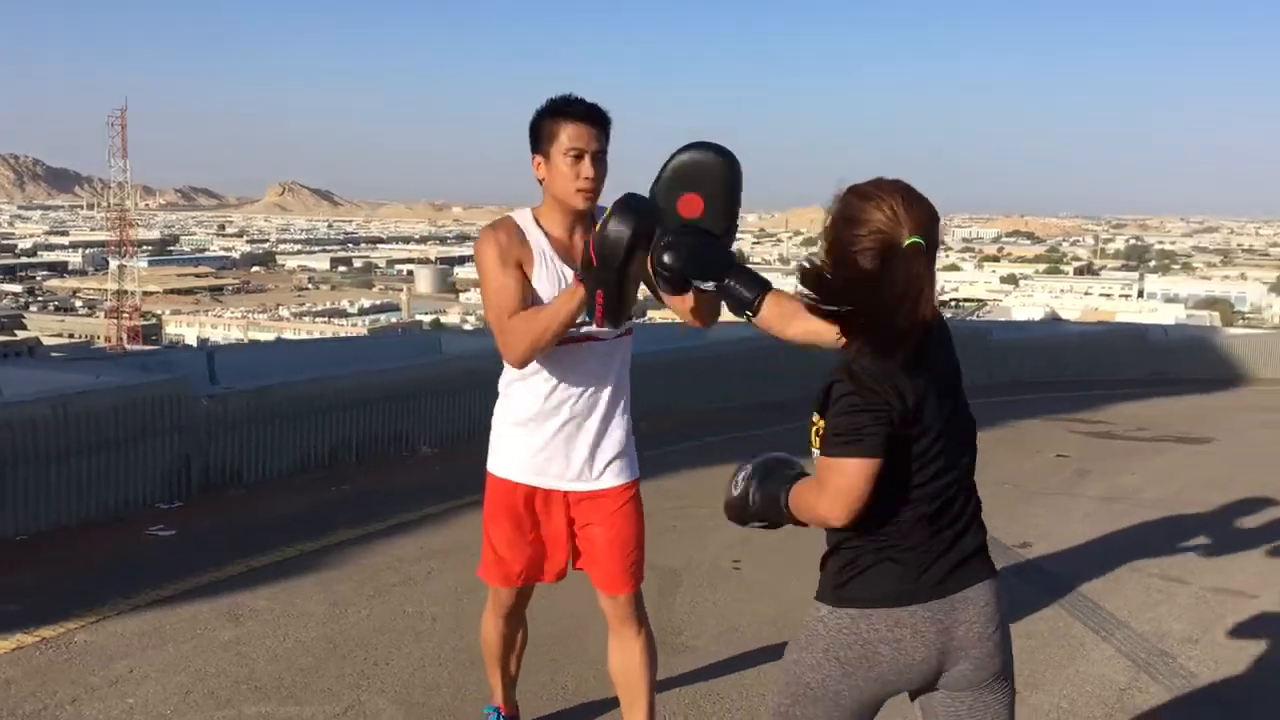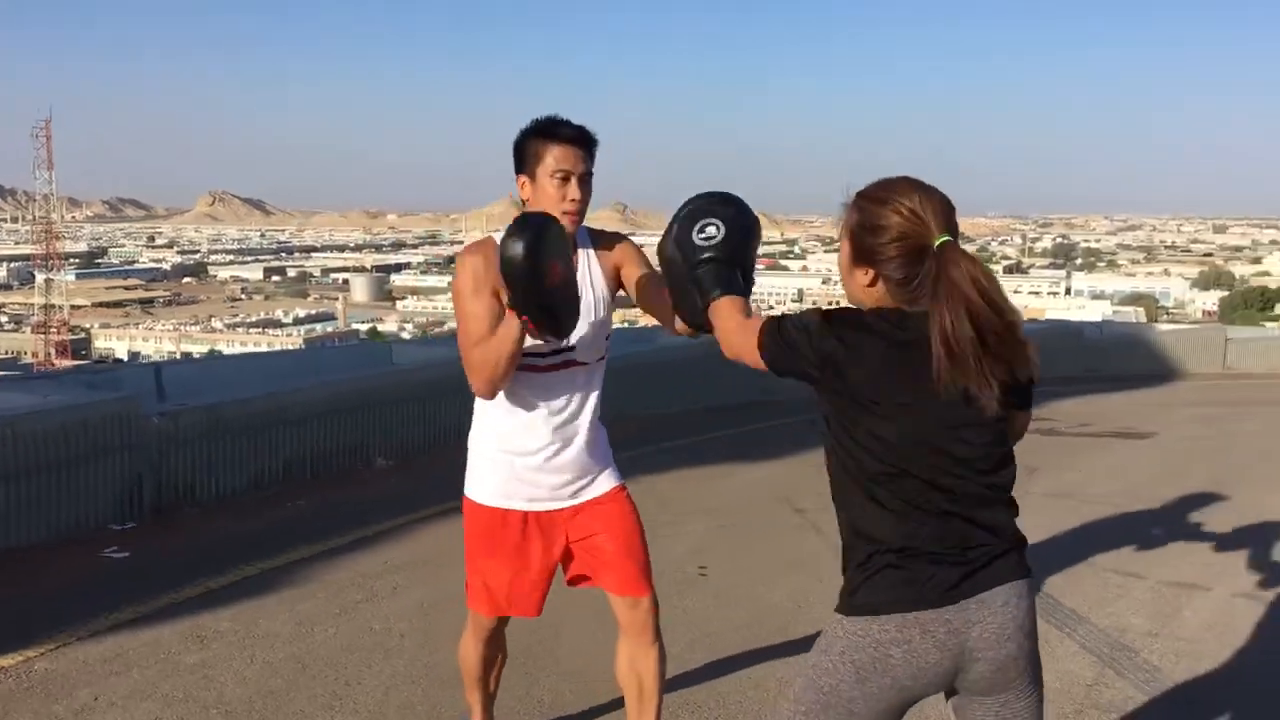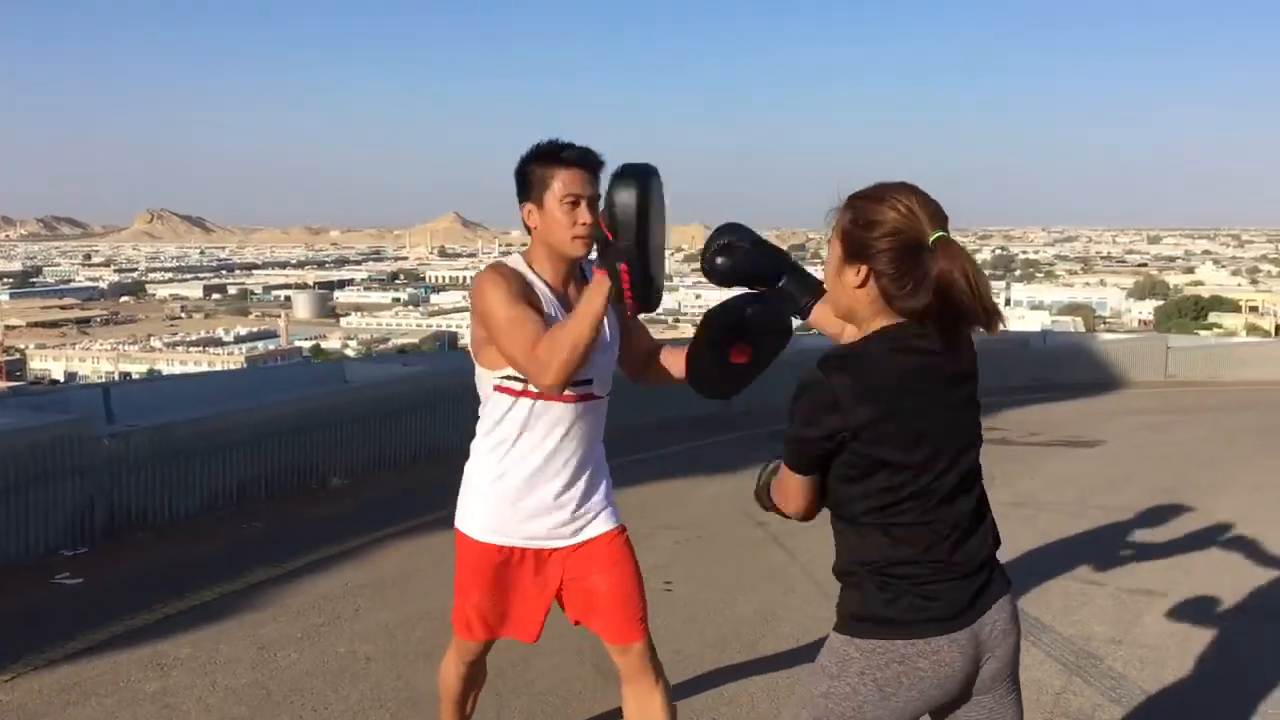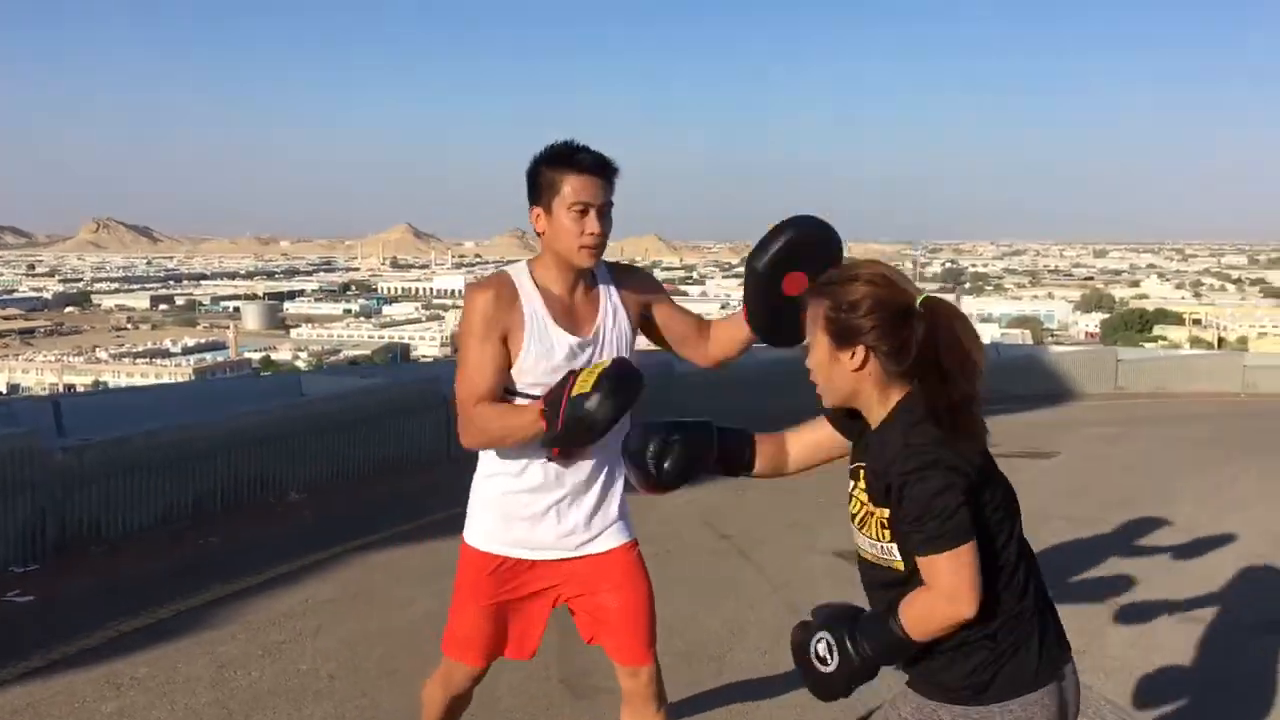
dt=0.2s
person 1, frame 1
right shoulder: (503, 240)
left elbow: (700, 313)
right elbow: (515, 347)
right wrist: (587, 288)
left hip: (605, 466)
right hip: (523, 462)
left knee: (625, 611)
right knee: (505, 600)
person 1, frame 2
left shoulder: (613, 252)
right shoulder: (482, 263)
left elbow: (683, 316)
right elbow: (484, 380)
right wrist: (520, 313)
left hip: (589, 477)
right hip: (505, 483)
left knee: (640, 614)
right knee: (487, 623)
person 1, frame 3
left shoulder: (604, 276)
right shoulder: (499, 286)
left elbow: (647, 365)
right elbow: (550, 370)
right wrist: (607, 279)
left hip: (586, 514)
right hip: (499, 518)
left knee: (638, 658)
right knee: (468, 650)
person 1, frame 4
left shoulder: (631, 289)
right shoulder: (492, 299)
left elbow: (705, 347)
right elbow: (477, 423)
right wrist: (550, 416)
left hip: (598, 532)
right hip: (505, 535)
right knee: (459, 672)
person 2, frame 1
left shoulder: (868, 371)
right shoulder: (924, 328)
left elbow: (836, 502)
right elbow: (813, 323)
left wrist: (771, 494)
right wrist: (732, 277)
left hip: (868, 615)
right hip: (970, 605)
person 2, frame 2
left shoulder: (842, 343)
right shoulder: (998, 349)
left elbow: (742, 337)
left wrist: (711, 271)
left hip: (891, 621)
right hip: (1000, 607)
person 2, frame 3
left shoulder: (833, 385)
right shoulder: (950, 346)
left elbow: (795, 502)
right elbow: (851, 319)
left wrist: (775, 482)
left hip: (893, 641)
right hip: (986, 621)
person 2, frame 4
left shoulder: (921, 451)
right shoulder: (886, 415)
left elbow: (956, 600)
right elbow: (790, 450)
left wrist: (863, 644)
right wrist: (708, 446)
